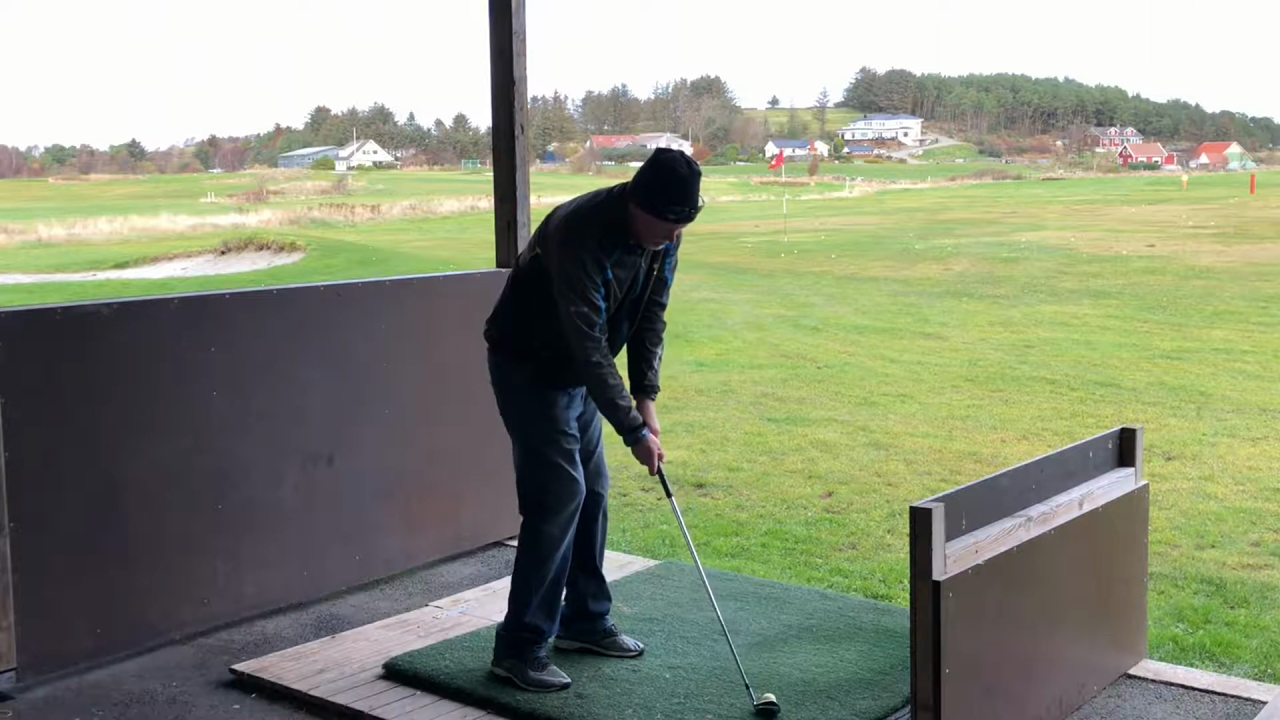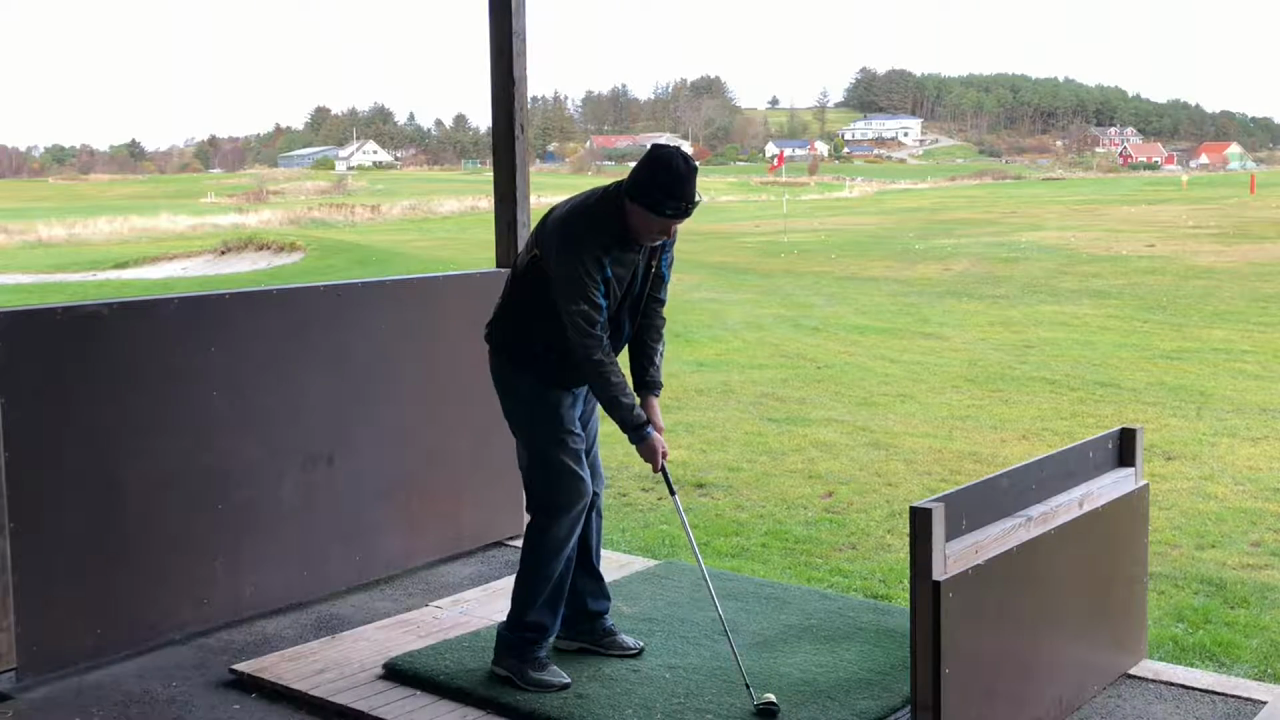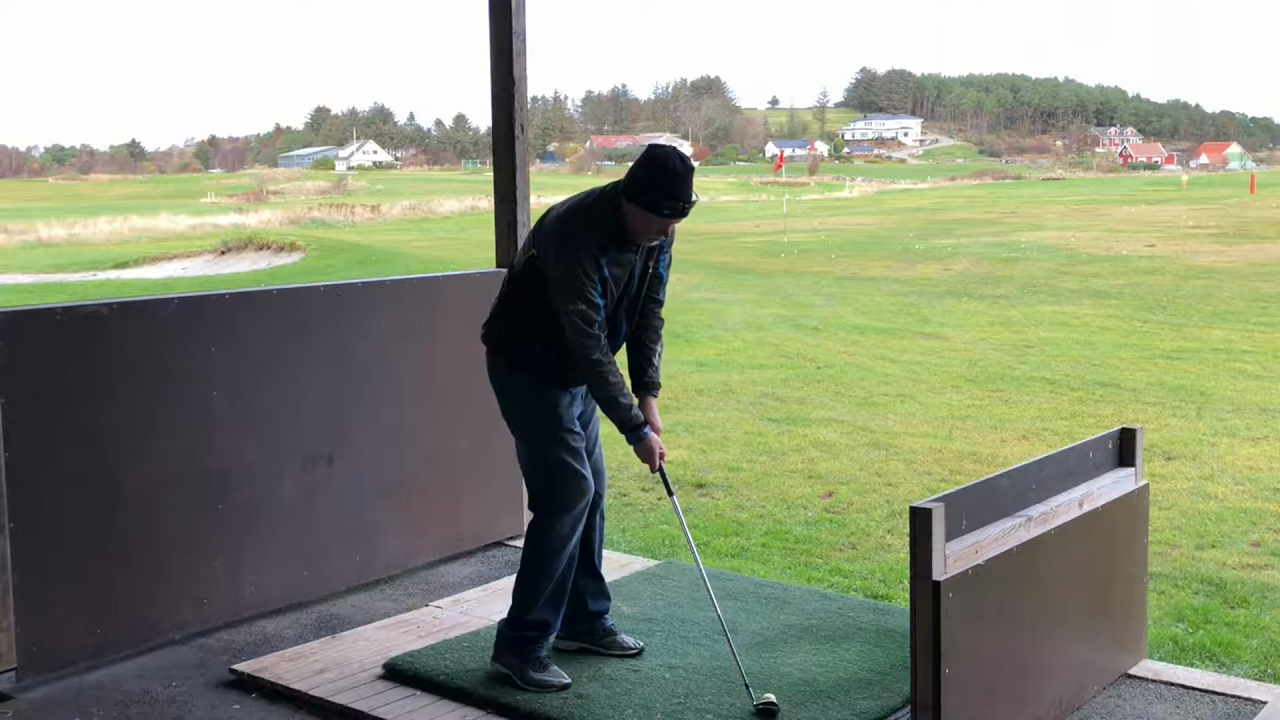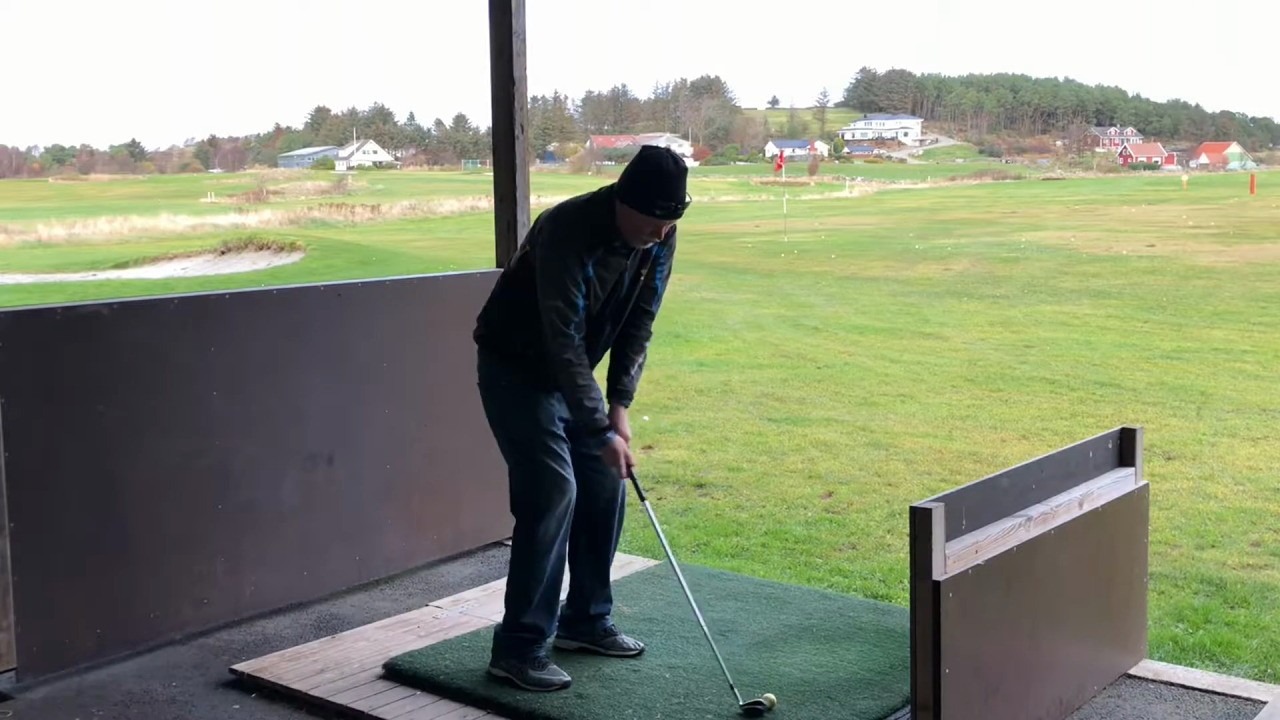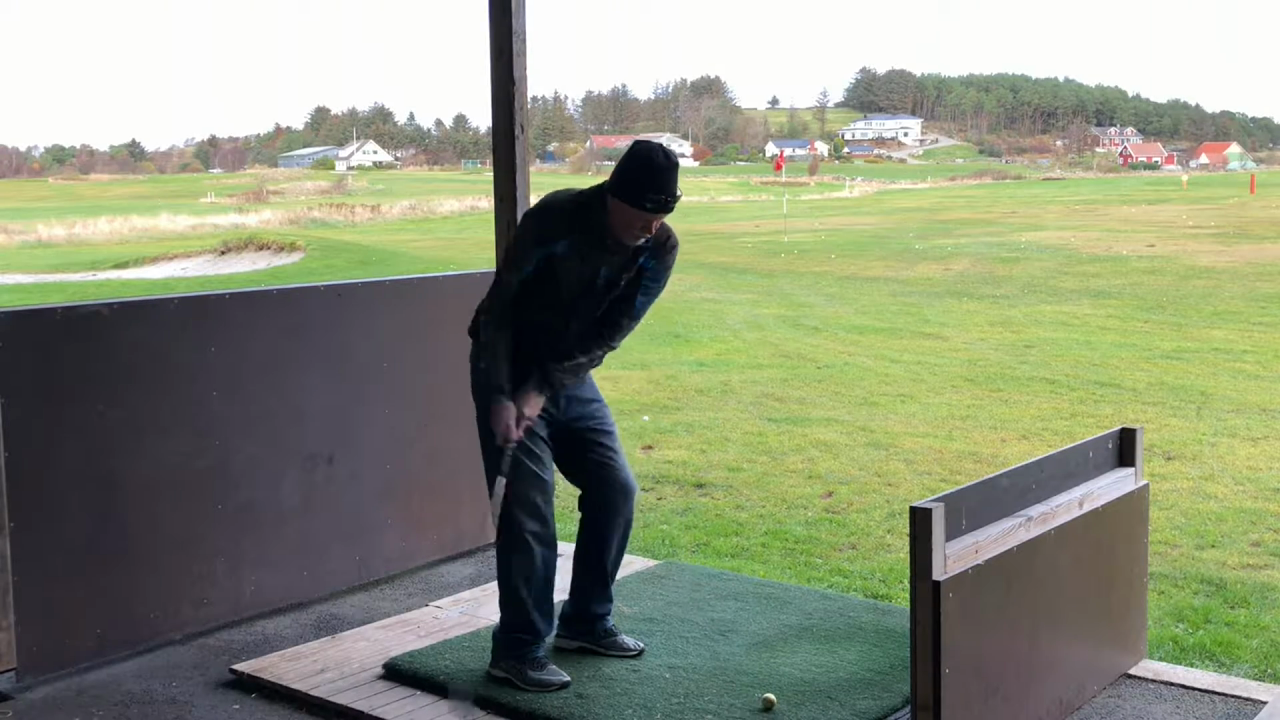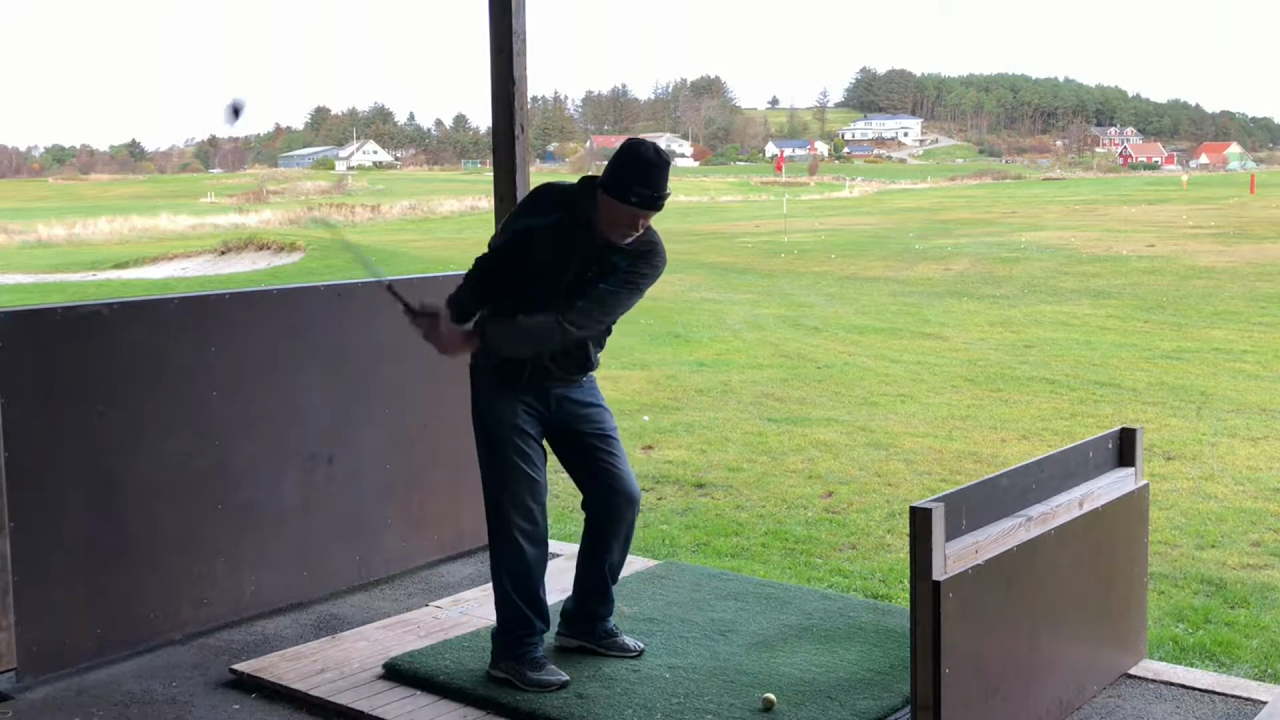
dt=0.2s
person 1, frame 1
left shoulder: (663, 235)
right shoulder: (579, 235)
left elbow: (650, 316)
right elbow: (588, 343)
left wrist: (646, 398)
right wrist: (633, 430)
left hip: (576, 371)
right hip: (528, 367)
left knee: (592, 492)
right knee: (559, 495)
left ankle: (584, 619)
right ankle: (520, 645)
person 1, frame 2
left shoulder: (658, 232)
right shoulder: (577, 233)
left elbow: (650, 311)
right elbow: (590, 342)
left wrist: (650, 395)
right wrist: (637, 427)
left hip: (575, 370)
right hip: (530, 368)
left knee: (587, 492)
right knee: (564, 495)
left ankle: (583, 619)
right ankle: (521, 645)
person 1, frame 3
left shoulder: (657, 233)
right shoulder: (575, 233)
left elbow: (648, 313)
right elbow: (587, 342)
left wrist: (648, 396)
right wrist: (634, 427)
left hip: (575, 370)
right hip: (527, 368)
left knee: (588, 489)
right knee: (567, 493)
left ankle: (583, 617)
right ankle: (521, 643)
person 1, frame 4
left shoulder: (660, 242)
right shoulder: (567, 232)
left elbow: (636, 327)
right elbow: (560, 341)
left wrist: (620, 405)
right wrist: (599, 432)
left hip: (574, 374)
right hip: (516, 370)
left knee: (606, 489)
right knee: (552, 499)
left ankle: (584, 618)
right ankle: (519, 645)
person 1, frame 5
left shoulder: (661, 249)
right shoulder: (554, 219)
left elbow: (611, 336)
right elbow: (499, 307)
left wrist: (543, 391)
right wrist: (499, 397)
left hip: (571, 379)
right hip: (509, 377)
left knee: (615, 491)
right knee: (528, 506)
left ankle: (586, 619)
right ankle: (519, 648)
person 1, frame 6
left shoulder: (647, 257)
right shoulder: (548, 205)
left elbow: (571, 322)
right elbow: (493, 265)
left wrist: (474, 336)
right wrist: (453, 313)
left hip: (573, 384)
right hip: (505, 380)
left knee: (619, 496)
right knee: (519, 509)
left ankle: (586, 619)
right ankle: (517, 646)
